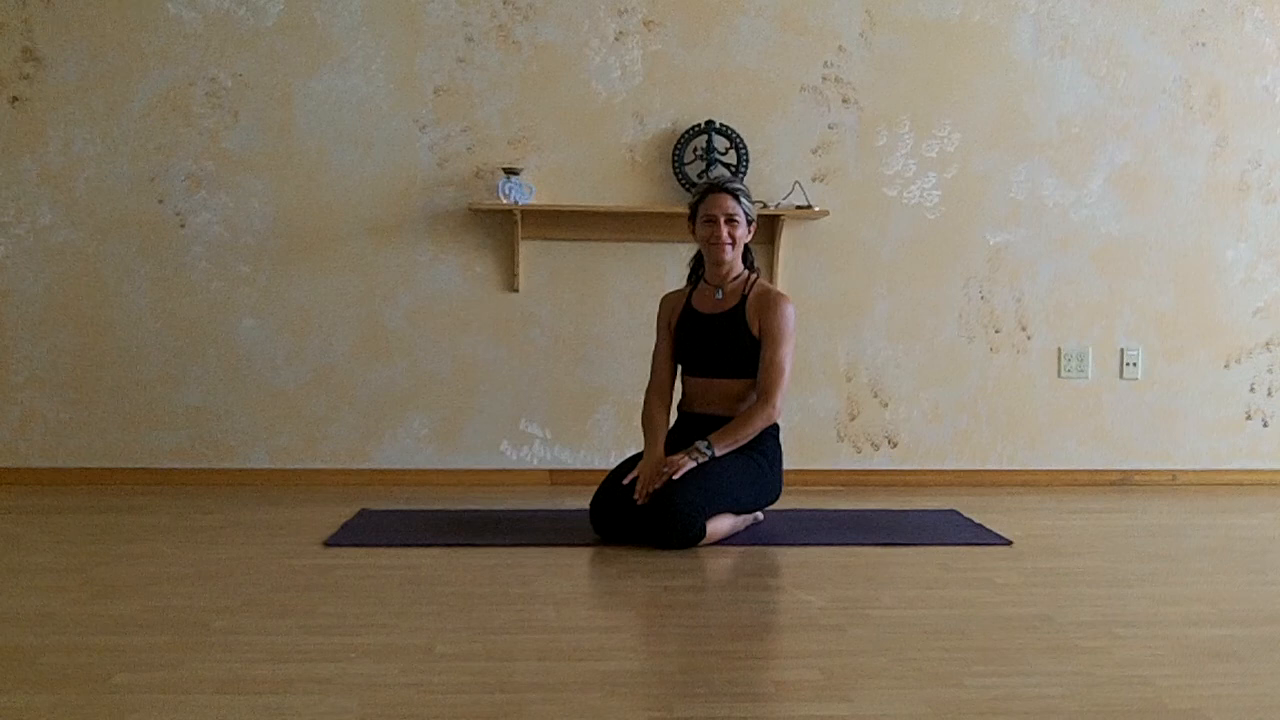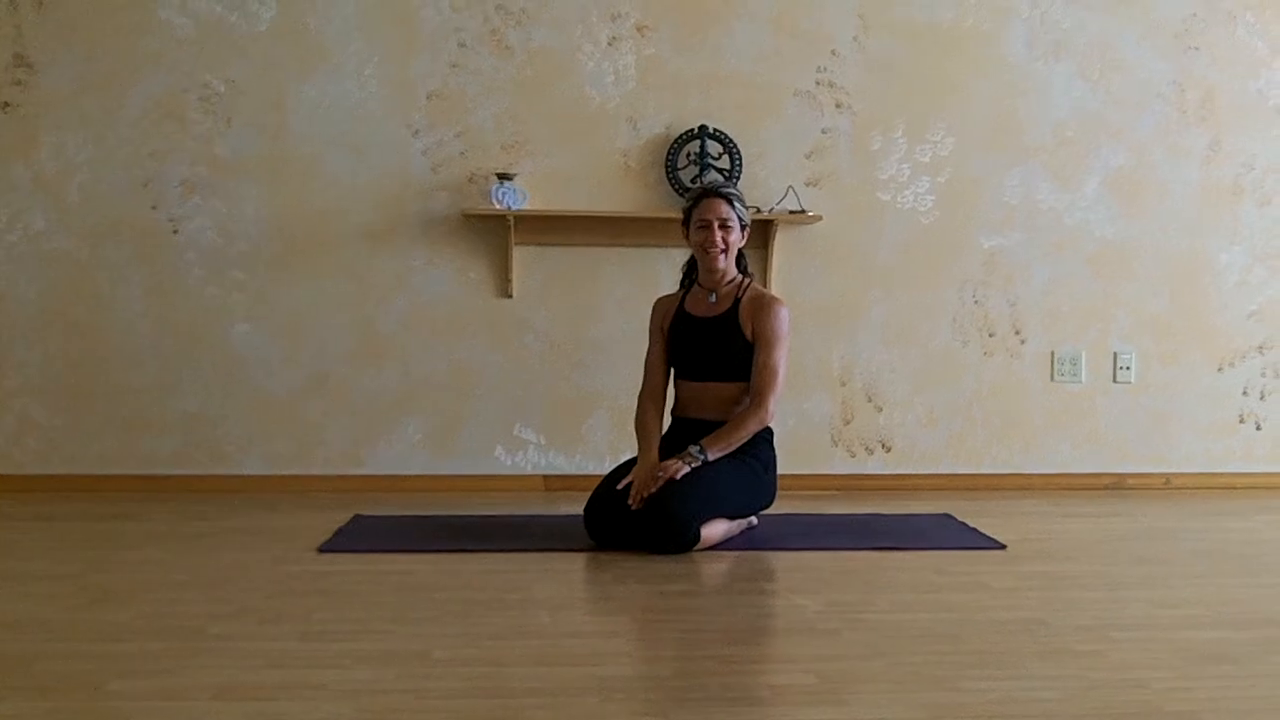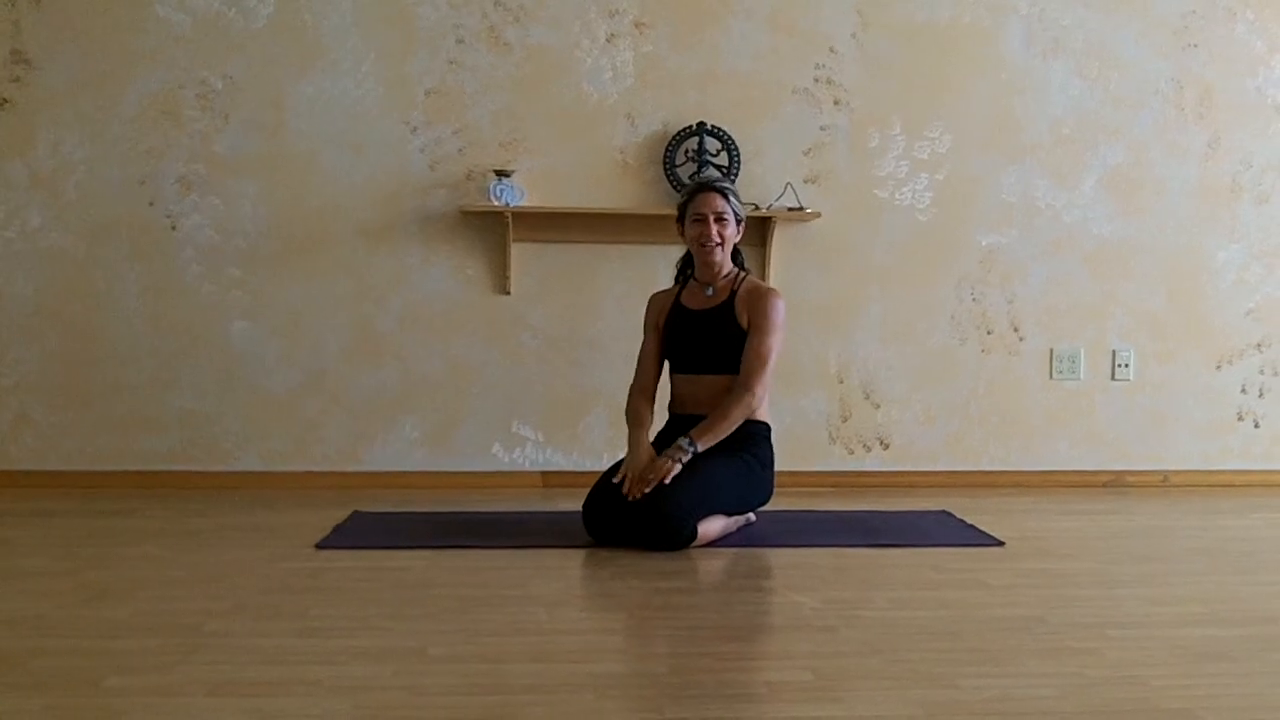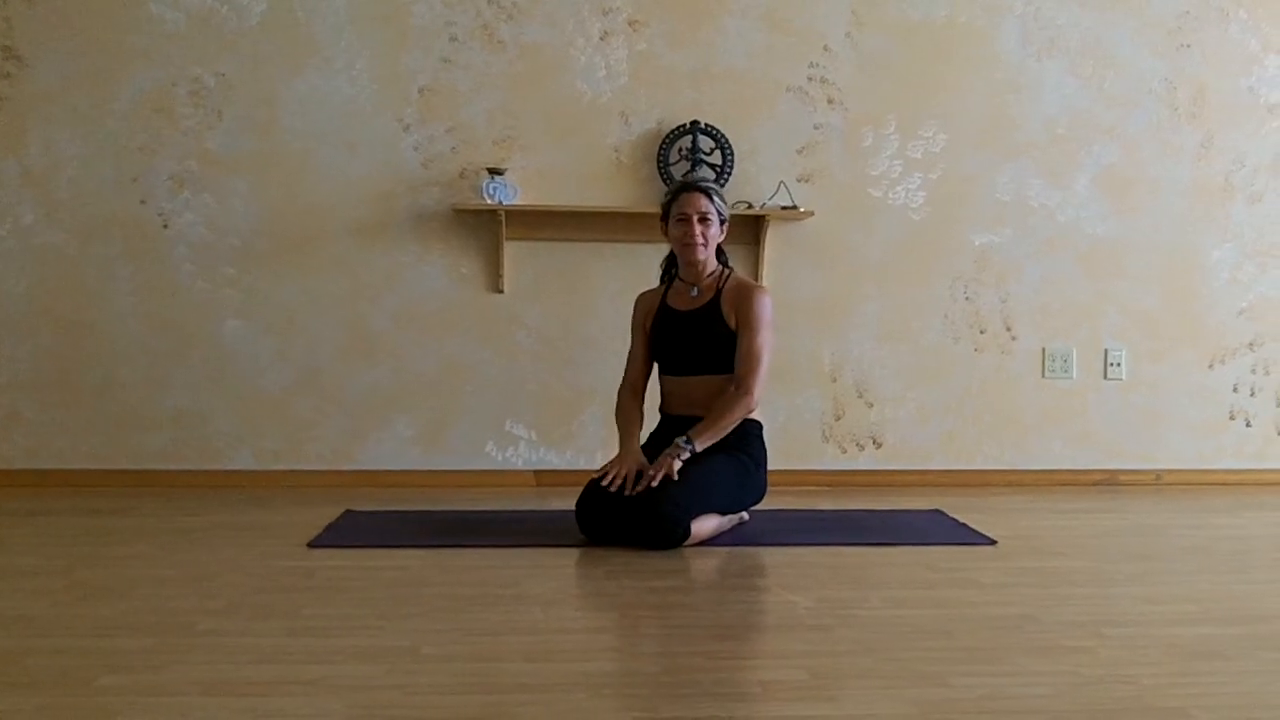
dt=0.5s
person 1, frame 1
left shoulder: (772, 304)
right shoulder: (673, 305)
left elbow: (769, 405)
right elbow: (658, 391)
left wrist: (700, 453)
right wrist: (654, 452)
left hip: (748, 448)
right hip: (684, 437)
left knee: (672, 512)
right knee: (608, 510)
left ankle: (742, 515)
right ankle: (733, 517)
person 1, frame 2
left shoulder: (765, 309)
right shoulder: (666, 309)
left elbow: (762, 408)
right elbow: (651, 396)
left wrist: (695, 457)
right wrist: (649, 458)
left hip: (743, 453)
right hip: (678, 441)
left knee: (667, 517)
right knee: (602, 515)
left ankle: (737, 521)
right ankle: (728, 522)
person 1, frame 3
left shoulder: (762, 300)
right shoulder: (662, 304)
left elbow: (750, 395)
right elbow: (643, 387)
left wrist: (684, 450)
right wrist: (639, 446)
left hip: (741, 446)
right hip: (674, 442)
left knee: (663, 516)
right knee: (600, 514)
left ankle: (734, 517)
right ankle: (723, 519)
person 1, frame 4
left shoulder: (748, 297)
right shoulder: (648, 304)
left elbow: (747, 395)
right elbow: (632, 388)
left wrist: (684, 449)
right wrist: (630, 448)
left hip: (734, 447)
right hip: (666, 440)
left knee: (658, 515)
right knee: (594, 513)
left ankle: (728, 514)
right ankle: (717, 514)
